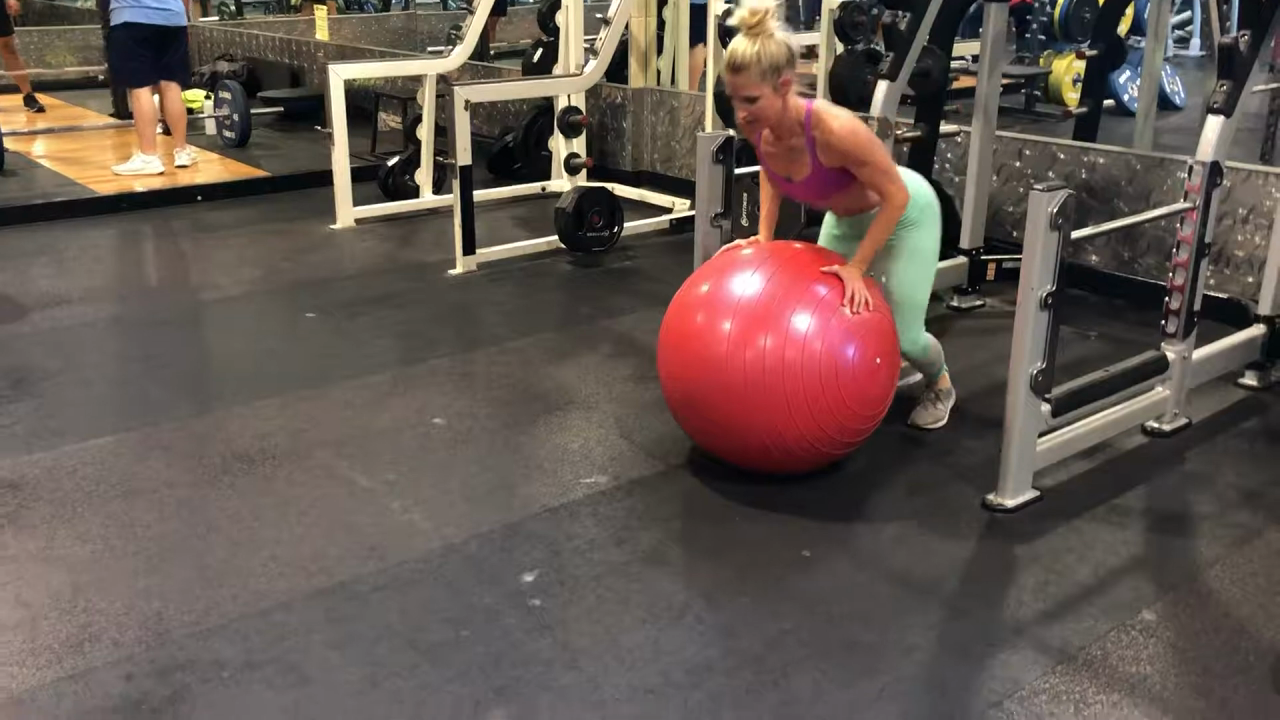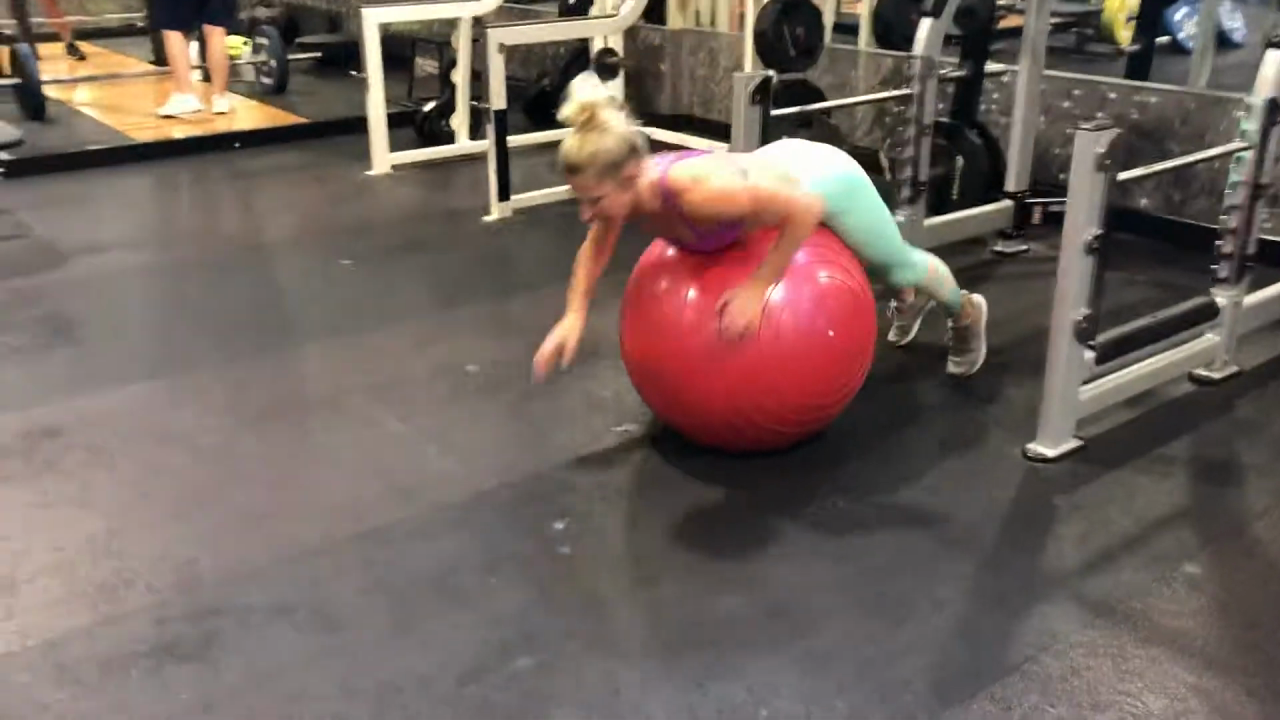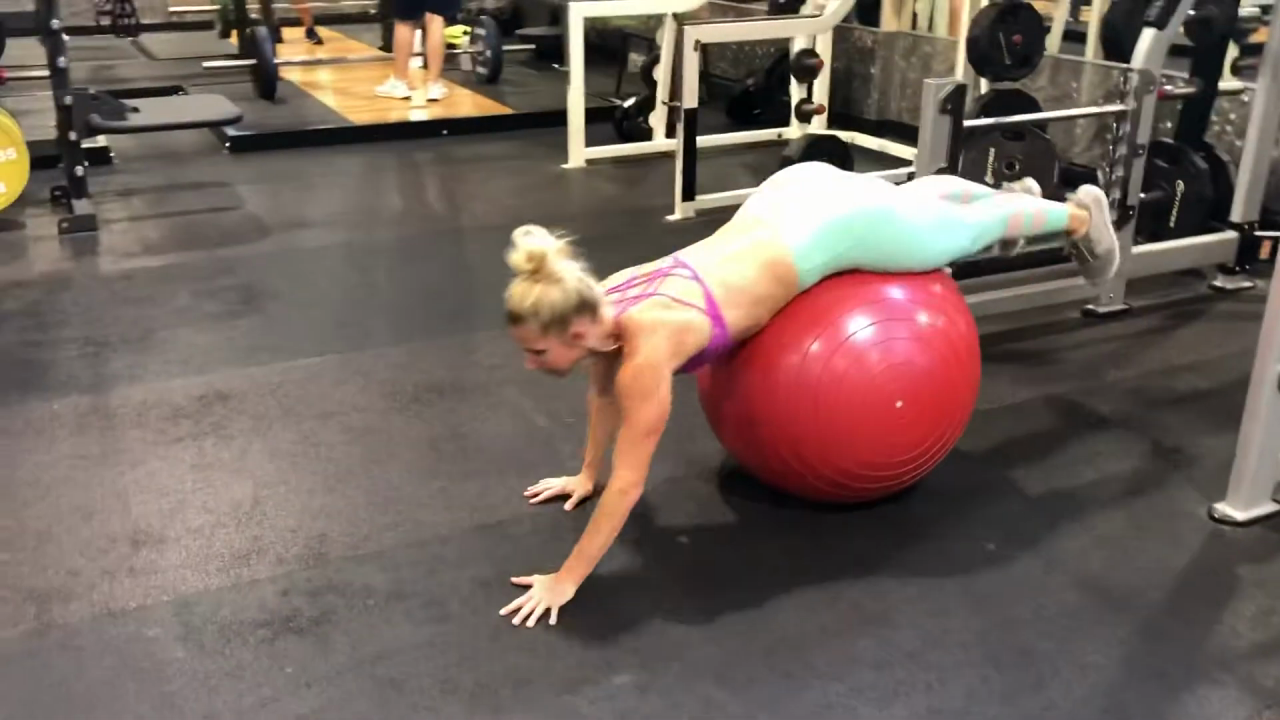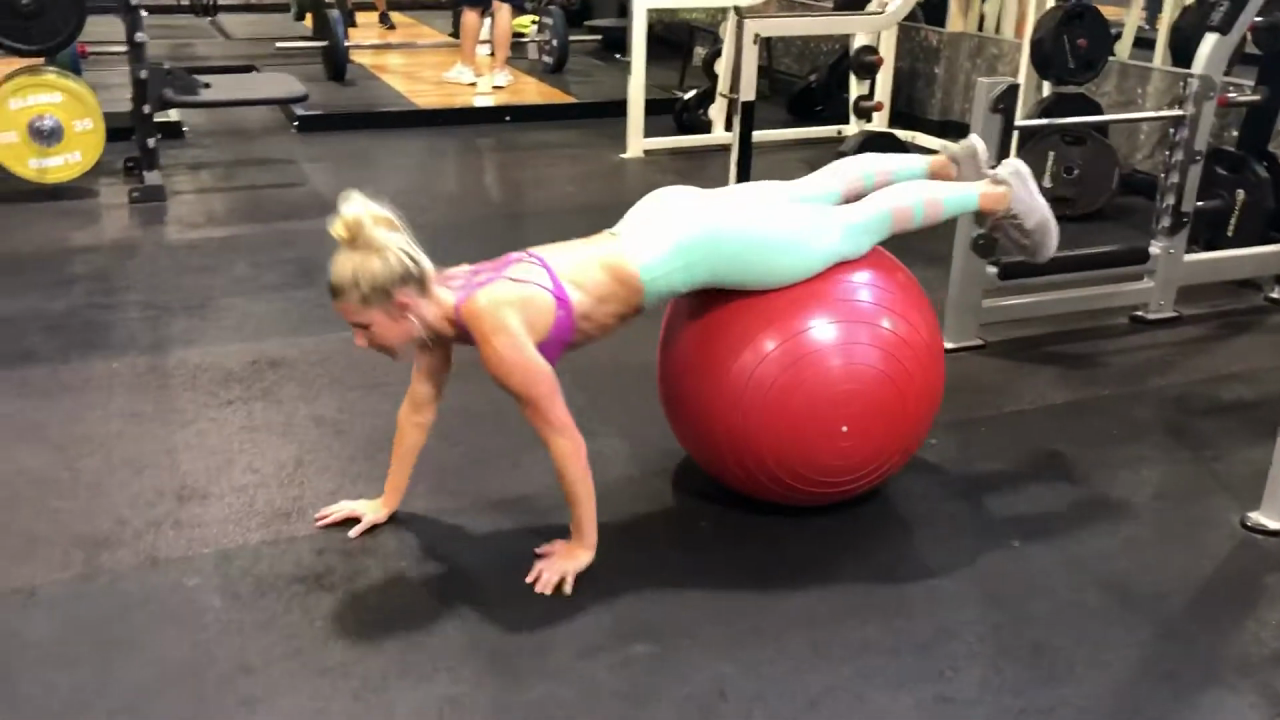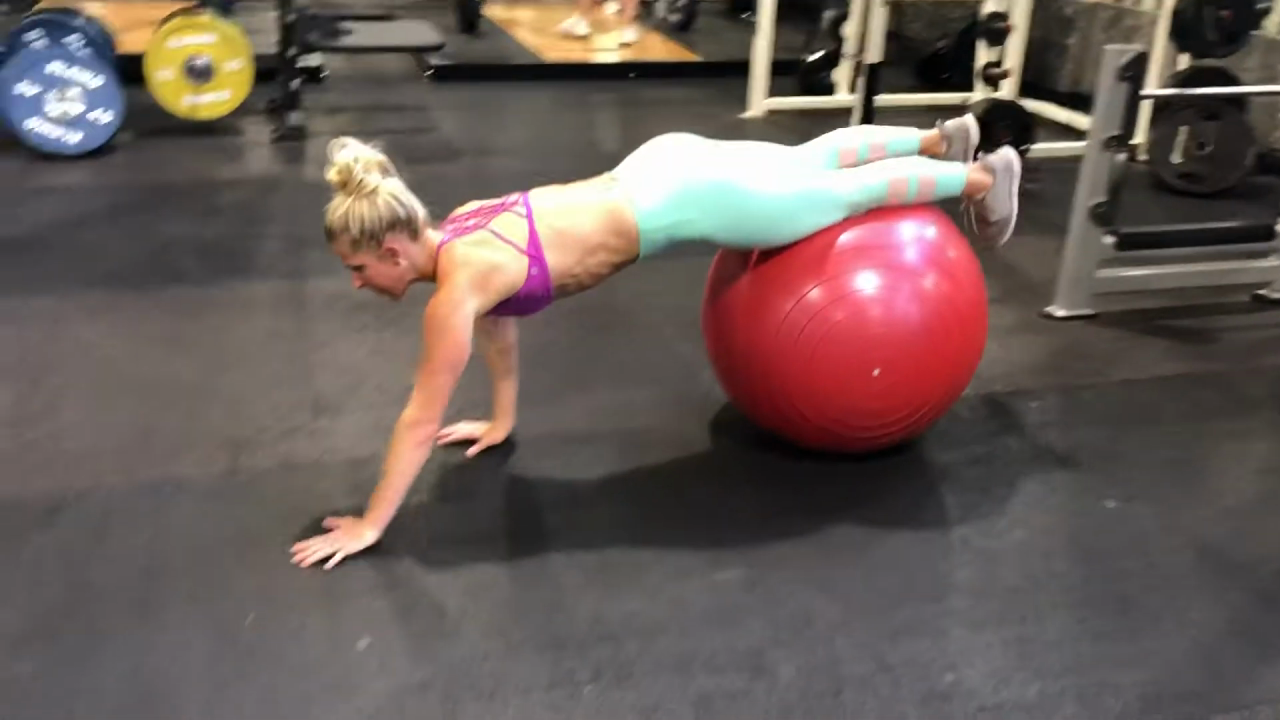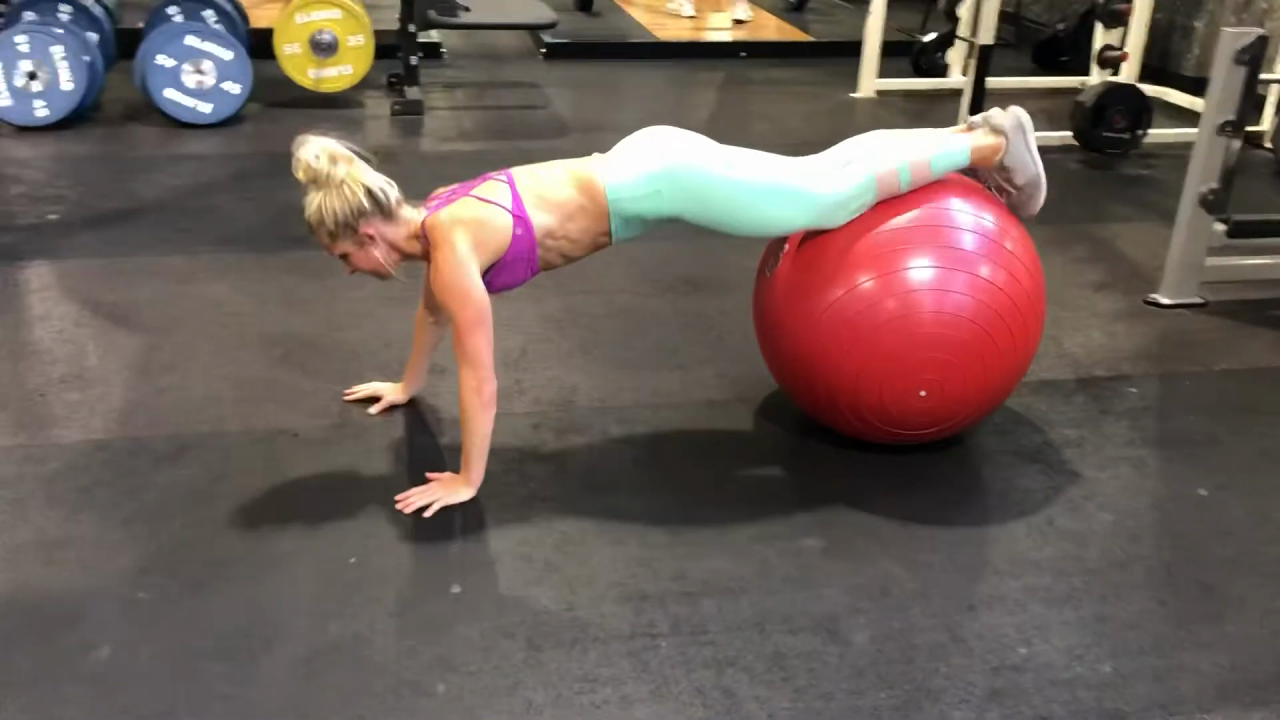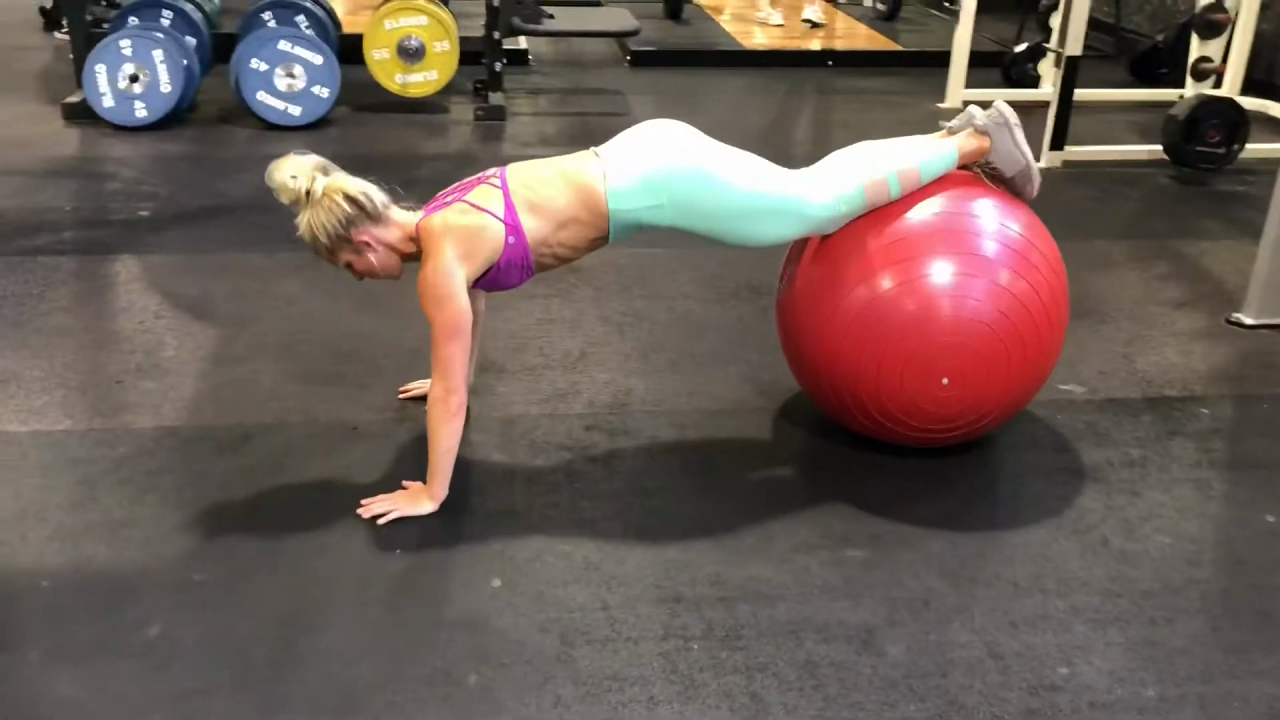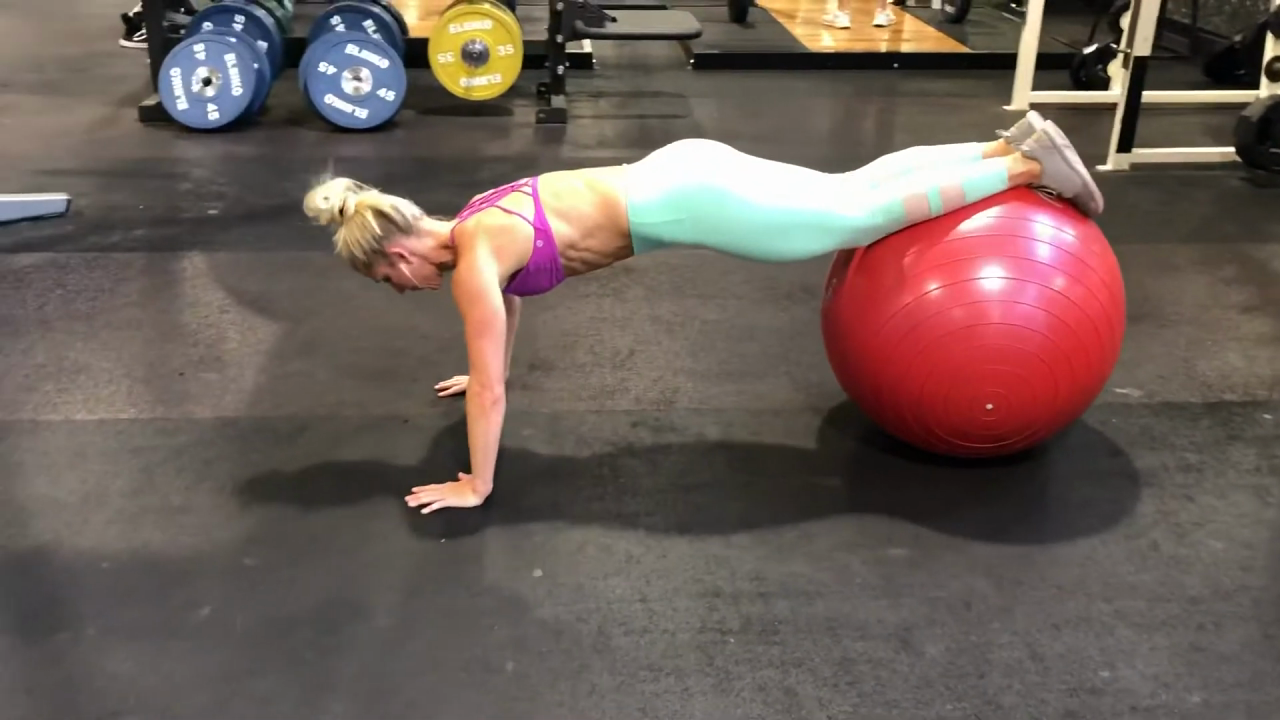
dt=0.5s
person 1, frame 1
left shoulder: (831, 128)
right shoulder: (754, 122)
left elbow: (896, 194)
left wrist: (857, 268)
right wrist: (763, 236)
left hip: (907, 209)
right hip: (847, 216)
left knee: (902, 335)
left ankle: (940, 384)
person 1, frame 2
left shoulder: (696, 192)
right shoulder: (619, 186)
left elbow: (805, 206)
right elbow: (594, 248)
left wrist: (757, 287)
right wrist: (573, 317)
left hip: (827, 181)
right hip: (779, 165)
left knee: (900, 264)
left ankle: (966, 311)
right ankle: (912, 295)
person 1, frame 3
left shoulder: (646, 346)
right shoulder: (601, 302)
left elbow: (628, 480)
right elbow: (605, 381)
left wrist: (571, 574)
right wrist: (586, 471)
left hip: (837, 222)
right hip: (795, 193)
left knee: (967, 230)
right knee: (905, 193)
left ankle: (1080, 213)
right ankle: (1007, 192)
person 1, frame 4
left shoulder: (493, 327)
right shoulder: (436, 303)
left elbow: (567, 443)
right elbow: (420, 403)
left wrist: (582, 544)
right wrist: (388, 502)
left hip: (689, 246)
right hip: (662, 218)
left knee: (856, 229)
right knee: (811, 194)
left ankle: (1000, 194)
right ankle: (949, 164)
person 1, frame 5
left shoulder: (459, 278)
right shoulder: (459, 234)
left elbow: (422, 415)
right elbow: (498, 326)
left wrist: (371, 524)
right wrist: (503, 422)
left hip: (682, 200)
right hip: (663, 167)
left knee: (843, 192)
right knee: (804, 160)
left ankle: (982, 176)
right ankle: (937, 140)
person 1, frame 6
left shoulder: (451, 240)
right shoulder: (433, 222)
left elbow: (480, 375)
right elbow: (435, 306)
left wrist: (468, 480)
right wrist: (408, 386)
left hip: (656, 180)
right hip: (645, 162)
left knee: (836, 199)
right knee: (817, 172)
left ankle: (993, 143)
right ankle: (973, 133)
person 1, frame 7
left shoulder: (440, 251)
right shoulder: (440, 219)
left elbow: (451, 391)
right elbow: (476, 294)
left wrist: (431, 495)
right wrist: (448, 380)
left hip: (657, 185)
right hip: (648, 152)
left knee: (825, 206)
right knee: (813, 184)
left ankle: (981, 145)
right ankle: (957, 135)
person 1, frame 8
left shoulder: (471, 253)
right shoulder: (477, 229)
left elbow: (488, 389)
right elbow: (509, 299)
left wrist: (477, 487)
right wrist: (490, 376)
left hip: (681, 202)
right hip: (681, 172)
left knee: (862, 217)
right knee: (854, 191)
left ankle: (1029, 166)
right ankle: (1011, 145)
